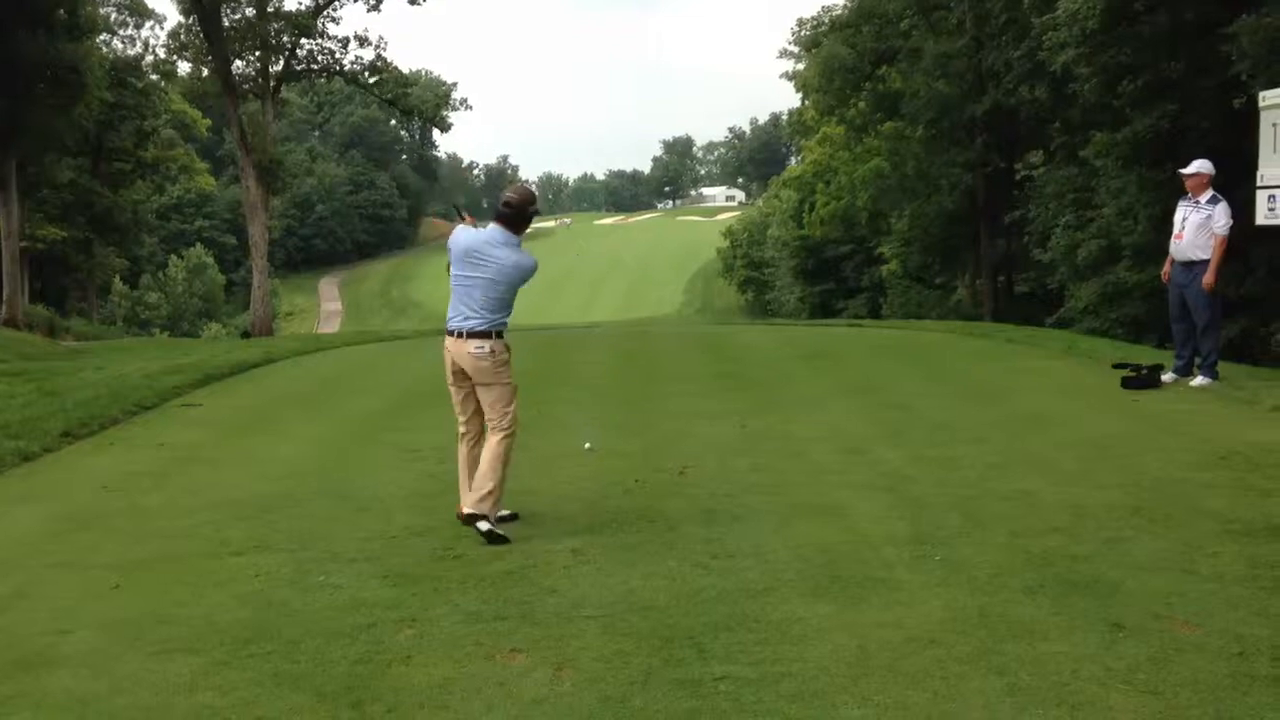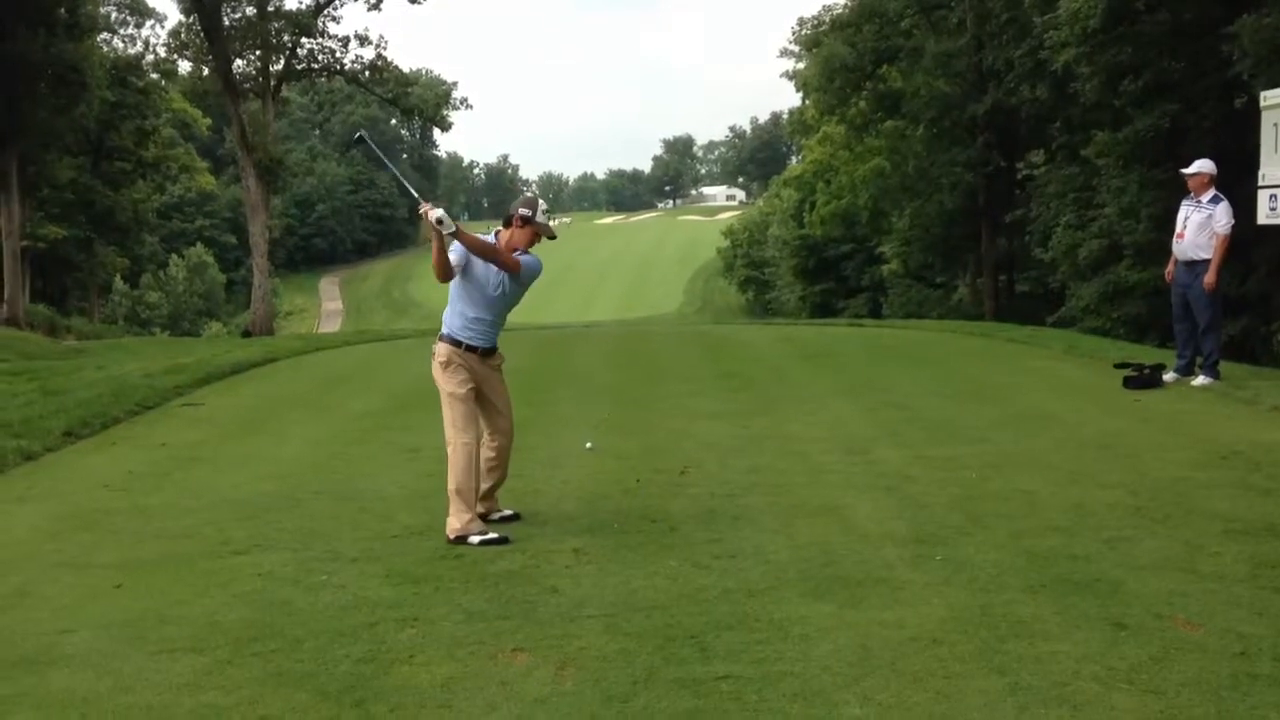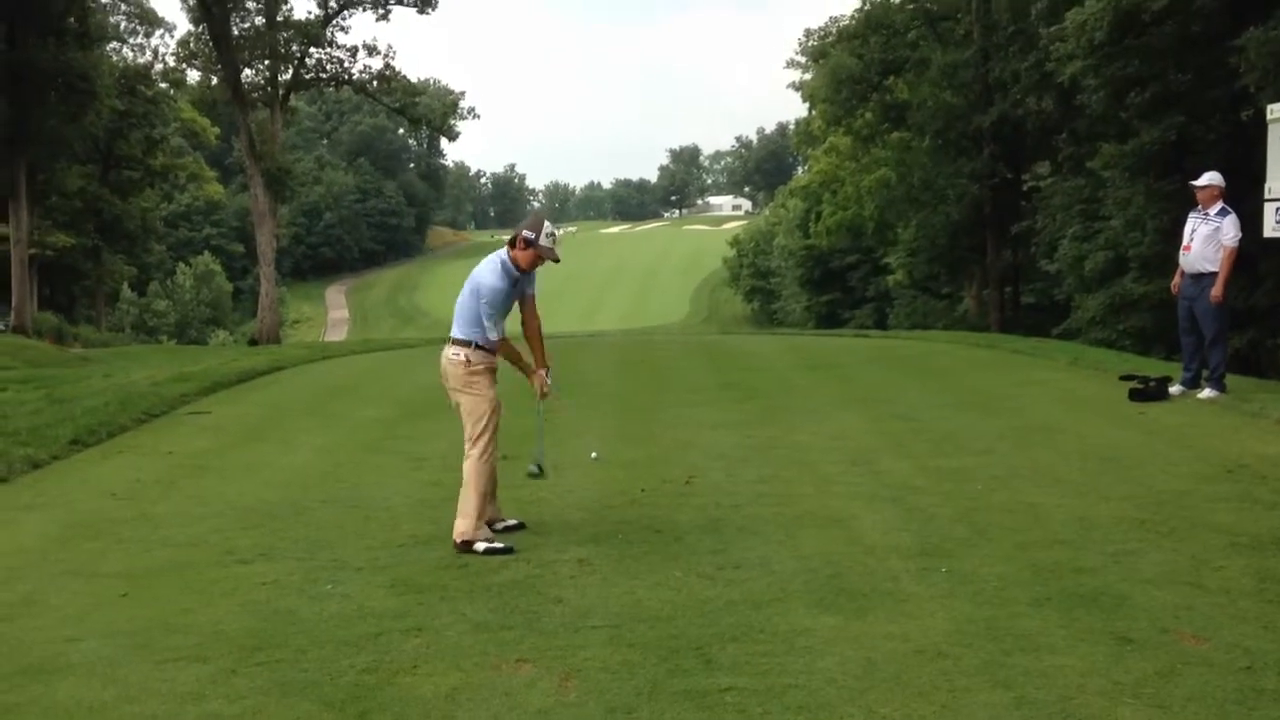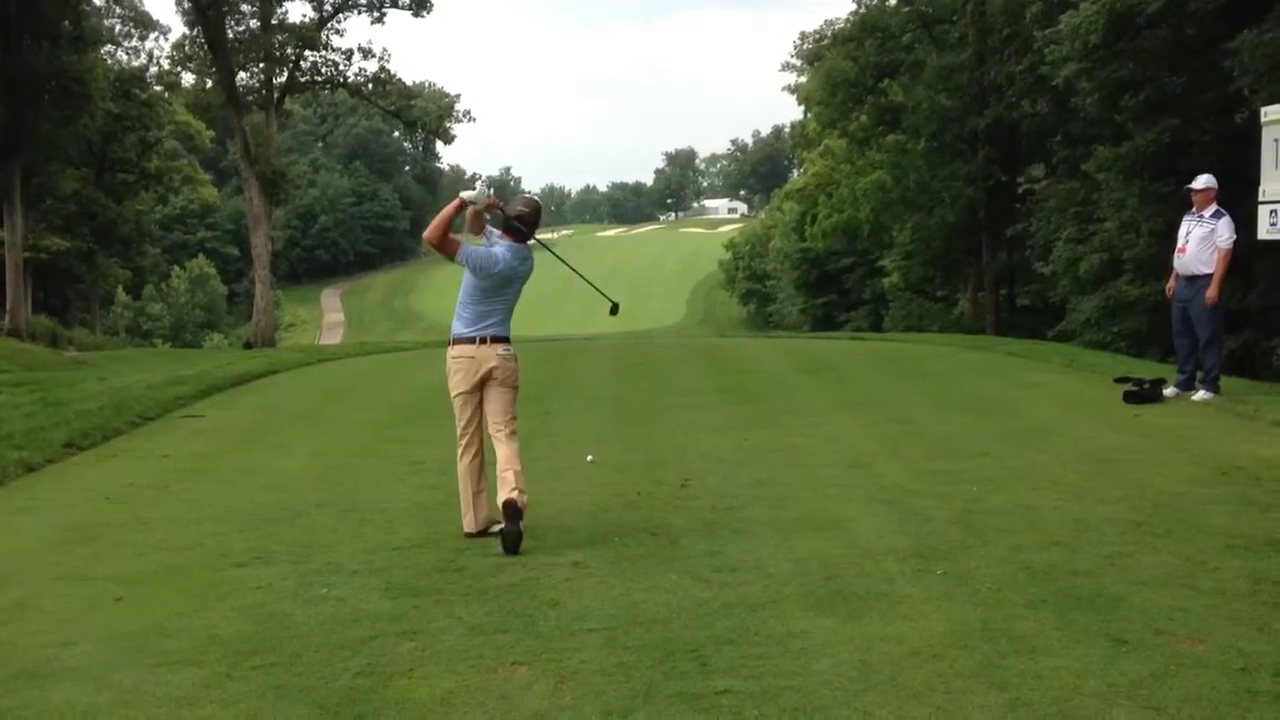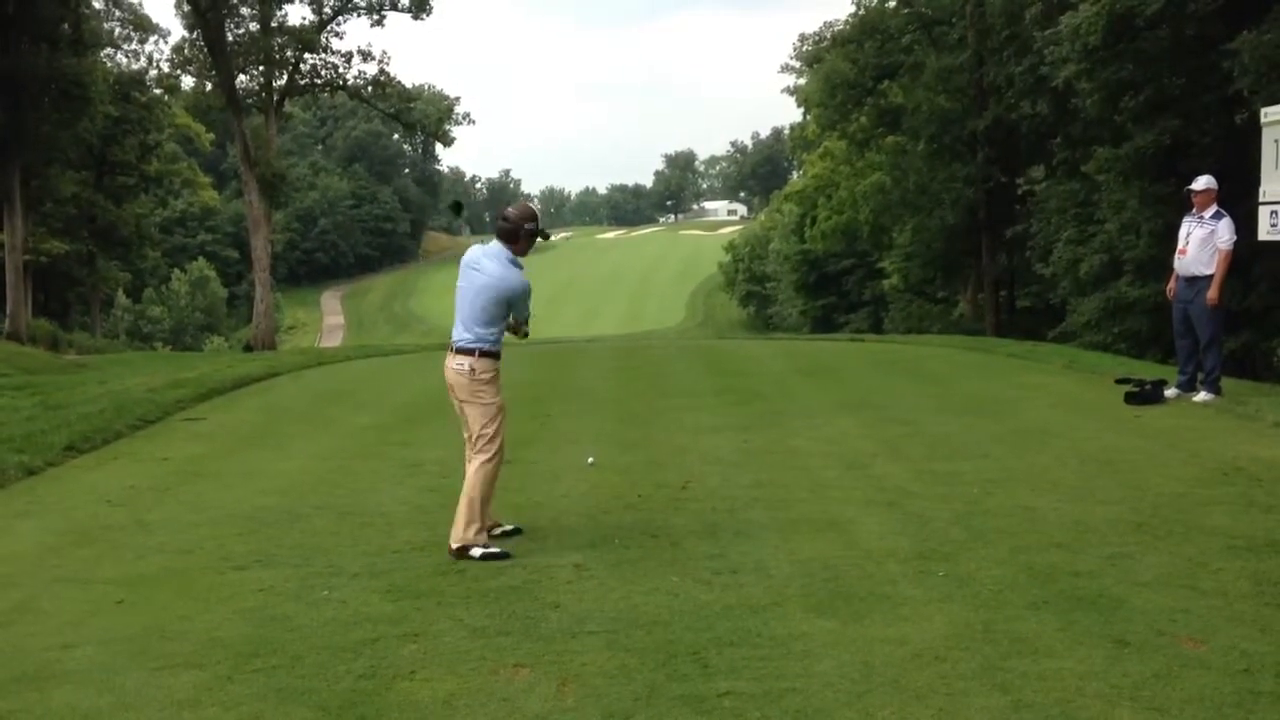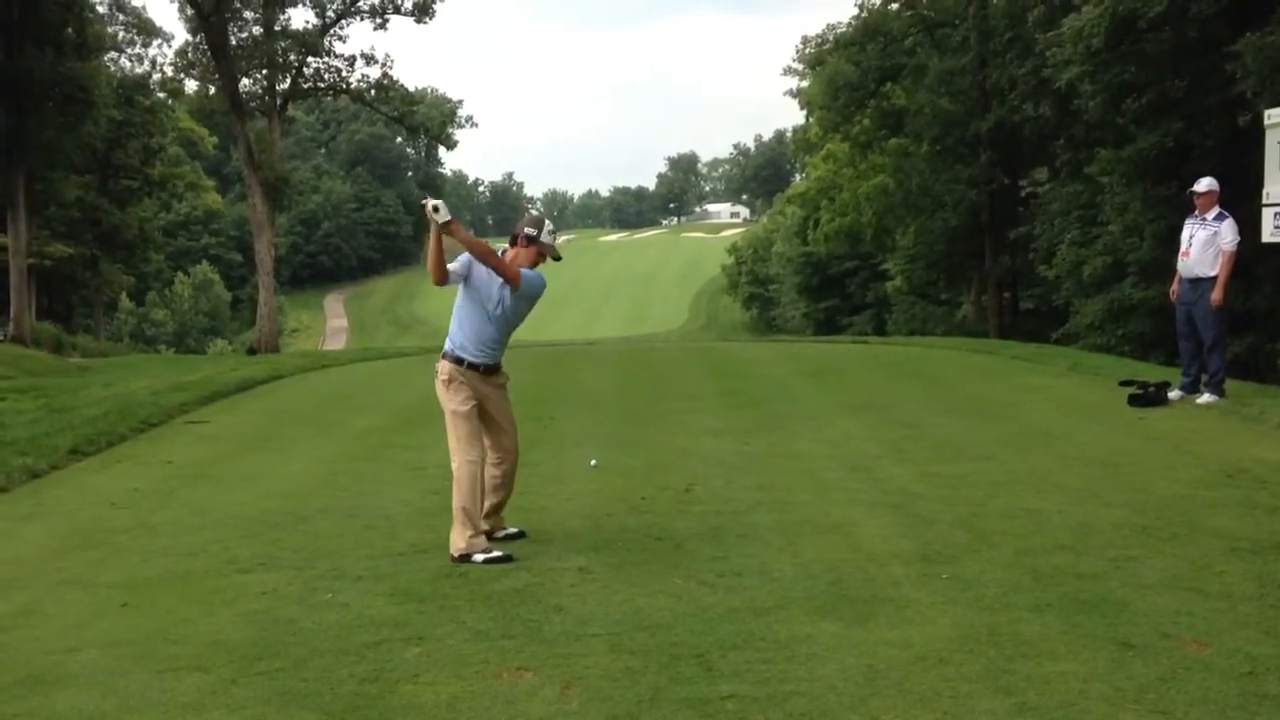
dt=0.7s
person 1, frame 1
left shoulder: (463, 236)
right shoulder: (527, 263)
left hip: (454, 344)
right hip: (488, 348)
left knee: (469, 429)
right knee: (501, 428)
left ankle: (477, 505)
right ankle: (477, 505)
person 1, frame 2
left shoulder: (530, 265)
right shoulder: (465, 246)
left elbow: (493, 256)
right elbow: (443, 274)
left wrist: (453, 230)
right wrist: (437, 233)
left hip: (488, 358)
right hip: (453, 355)
left knee: (501, 433)
right knee: (464, 439)
left ankle: (484, 504)
right ankle: (462, 524)
person 1, frame 3
left shoulder: (524, 271)
right shoulder: (492, 281)
left elbow: (530, 318)
right elbow: (499, 342)
left wrist: (542, 365)
right wrist: (530, 373)
left hip: (471, 358)
right hip: (470, 361)
left knee: (481, 440)
right knee: (481, 444)
left ankle: (487, 515)
right ankle: (469, 532)
person 1, frame 4
left shoulder: (488, 260)
right shoulder: (525, 257)
left elbow: (432, 237)
right elbow: (481, 227)
left wrist: (465, 199)
right wrist: (478, 205)
left hip: (463, 354)
right hip: (501, 354)
left knee: (469, 441)
right knee: (504, 433)
left ankle: (477, 520)
right ankle: (512, 499)
person 1, frame 5
left shoulder: (473, 254)
right shoulder: (518, 283)
right elbow: (520, 326)
right wrist: (514, 326)
left hip: (457, 361)
right hip: (479, 367)
left knee: (477, 447)
right knee: (488, 451)
left ankle: (480, 522)
right ankle: (466, 539)
person 1, frame 6
left shoulder: (535, 283)
right shoulder: (472, 262)
left elbow: (493, 262)
right elbow: (438, 277)
left wrist: (452, 226)
right wrist: (436, 229)
left hip: (492, 376)
right hip: (456, 373)
left knee: (505, 452)
right knee: (468, 458)
left ankle: (489, 522)
right ankle: (466, 543)
person 2, frame 1
left shoulder: (1217, 205)
right shoulder: (1183, 202)
left elbow: (1221, 240)
left wrist: (1211, 272)
right wrist: (1168, 263)
left hip: (1200, 269)
right hip: (1179, 268)
left knee: (1205, 322)
right knee: (1179, 320)
left ankle: (1208, 371)
right ankle: (1181, 367)
person 2, frame 2
left shoulder: (1219, 204)
right shoulder: (1186, 201)
left elbow: (1222, 240)
left wrist: (1212, 272)
right wrist: (1172, 263)
left hip: (1202, 268)
right hip: (1182, 268)
left knee: (1207, 321)
right knee: (1181, 319)
left ankle: (1210, 370)
right ankle: (1184, 366)
person 2, frame 3
left shoulder: (1226, 218)
right shoulder: (1193, 214)
left elbow: (1229, 252)
left wrist: (1219, 285)
right wrist: (1178, 275)
left hip: (1208, 281)
right hip: (1188, 280)
left knee: (1213, 334)
right knee: (1187, 332)
left ankle: (1215, 383)
right ankle: (1189, 379)
person 2, frame 4
left shoulder: (1221, 220)
right shoulder: (1188, 217)
left elbow: (1224, 254)
left wrist: (1214, 286)
right wrist: (1173, 278)
left hip: (1203, 283)
right hip: (1183, 282)
left knee: (1208, 336)
right knee: (1182, 335)
left ankle: (1209, 385)
right ankle: (1184, 381)
person 2, frame 5
left shoulder: (1221, 221)
right shoulder: (1188, 218)
left elbow: (1224, 255)
left wrist: (1215, 287)
right wrist: (1173, 279)
left hip: (1203, 284)
right hip: (1183, 283)
left knee: (1208, 337)
right knee: (1183, 336)
left ankle: (1210, 386)
right ankle: (1185, 382)
person 2, frame 6
left shoulder: (1224, 222)
right shoulder: (1190, 220)
left elbow: (1228, 257)
left wrist: (1219, 289)
right wrist: (1176, 281)
left hip: (1207, 286)
right hip: (1186, 285)
left knee: (1212, 339)
right knee: (1186, 337)
left ankle: (1214, 388)
right ankle: (1189, 384)
